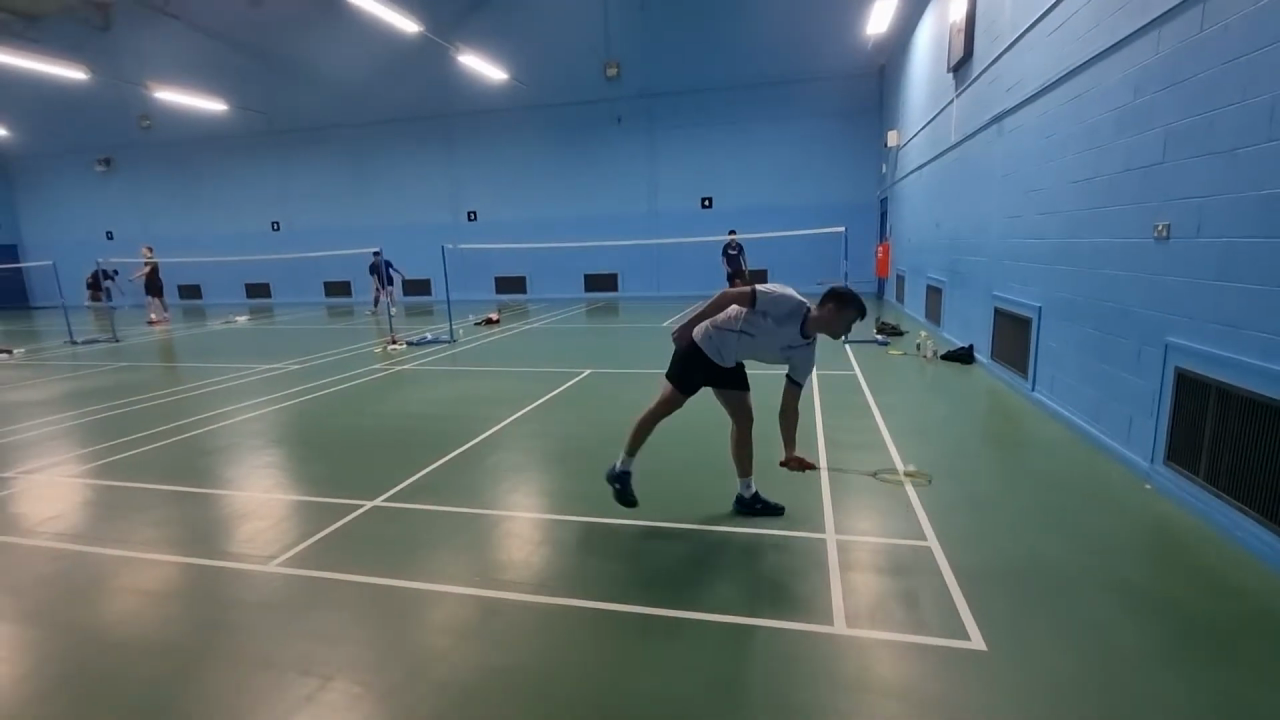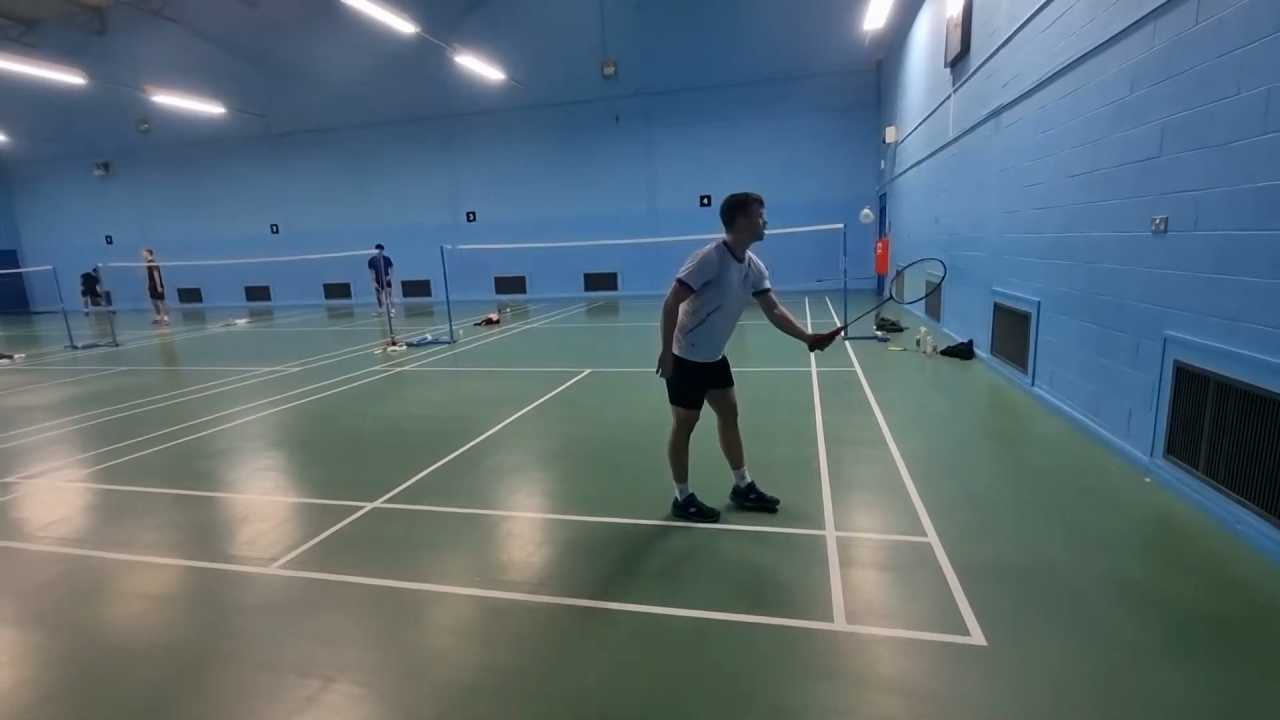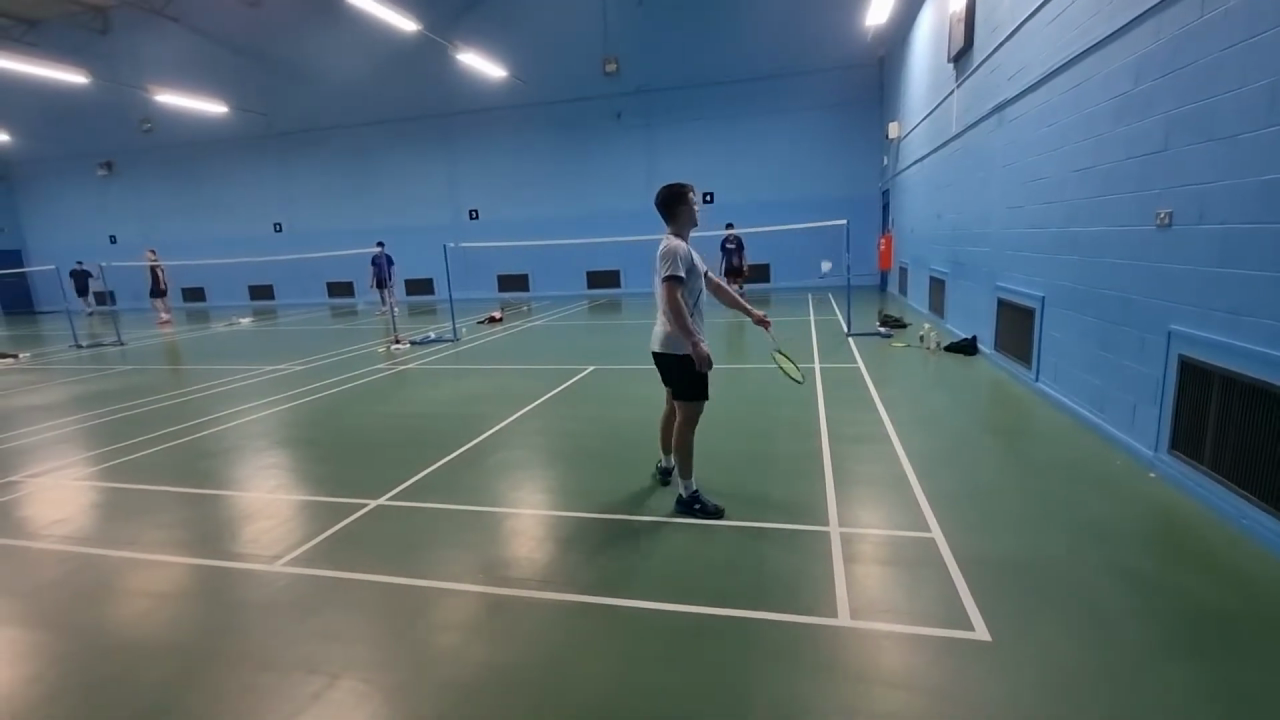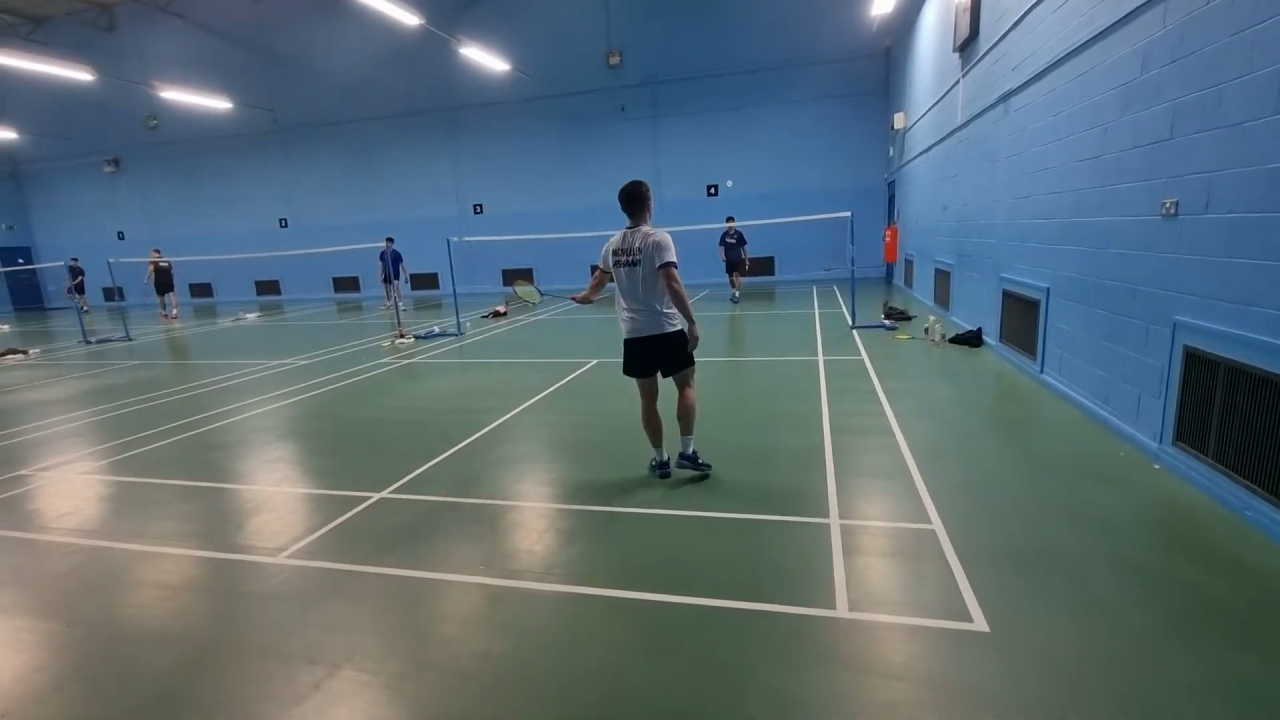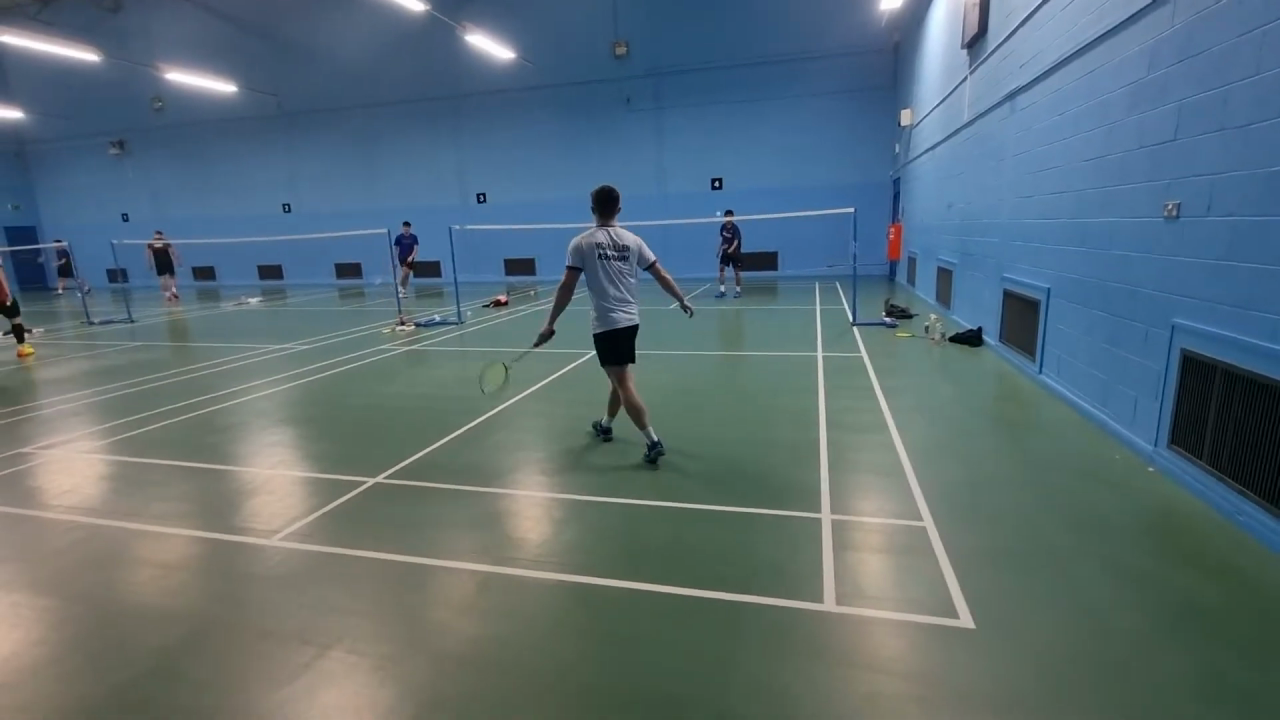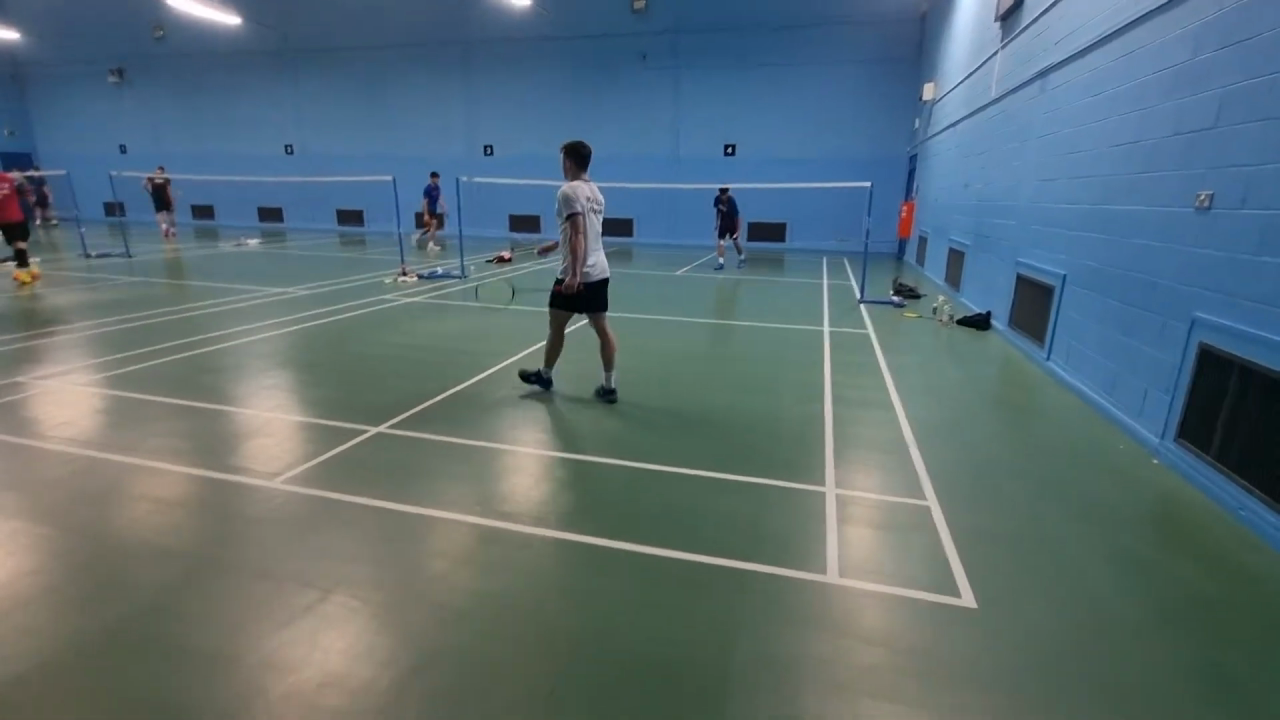
dt=0.4s
person 1, frame 1
left shoulder: (805, 352)
right shoulder: (788, 303)
left elbow: (789, 406)
right elbow: (731, 295)
left wrist: (790, 452)
right wrist: (692, 323)
left hip: (728, 361)
right hip: (703, 345)
left knee: (744, 419)
right knee: (665, 407)
left ankle: (746, 494)
right ankle: (622, 470)
person 1, frame 2
left shoulder: (753, 266)
right shoulder: (709, 257)
left elbow: (775, 311)
right elbow: (672, 302)
left wrist: (808, 337)
right wrist: (666, 352)
left hip: (713, 355)
right hip: (685, 356)
left knee: (728, 413)
right knee: (685, 424)
left ankle: (743, 487)
right ankle: (682, 499)
person 1, frame 3
left shoulder: (684, 249)
right shoulder: (675, 248)
left elbow: (715, 285)
right elbow: (672, 300)
left wrist: (750, 312)
right wrist: (696, 344)
left hip: (672, 346)
right hip: (680, 348)
left knee: (675, 407)
right knee: (688, 416)
left ankle: (666, 465)
right ankle: (687, 494)
person 1, frame 4
left shoulder: (613, 244)
right shoulder: (659, 239)
left elbow: (600, 277)
right elbow: (672, 284)
left wrist: (587, 296)
right wrist: (692, 323)
left hip: (633, 333)
right hip: (665, 330)
left knee: (649, 398)
right knee: (685, 386)
left ankle: (661, 459)
right ankle: (687, 452)
person 1, frame 5
left shoulder: (581, 243)
right shoulder: (633, 241)
left elbow: (567, 287)
right elbow: (661, 276)
left wrist: (550, 324)
right wrist: (683, 302)
left hip: (606, 324)
right hip: (630, 321)
left knee: (624, 383)
right knee: (620, 377)
left ankle: (653, 441)
right ankle: (606, 425)
person 1, frame 6
left shoulder: (569, 191)
right shoulder: (596, 193)
left elbow: (578, 234)
left wrist: (575, 273)
right wrist: (553, 246)
left hip: (577, 275)
right hip: (600, 272)
left knee: (557, 326)
right knee: (602, 328)
left ankle: (545, 375)
right ankle: (609, 385)
